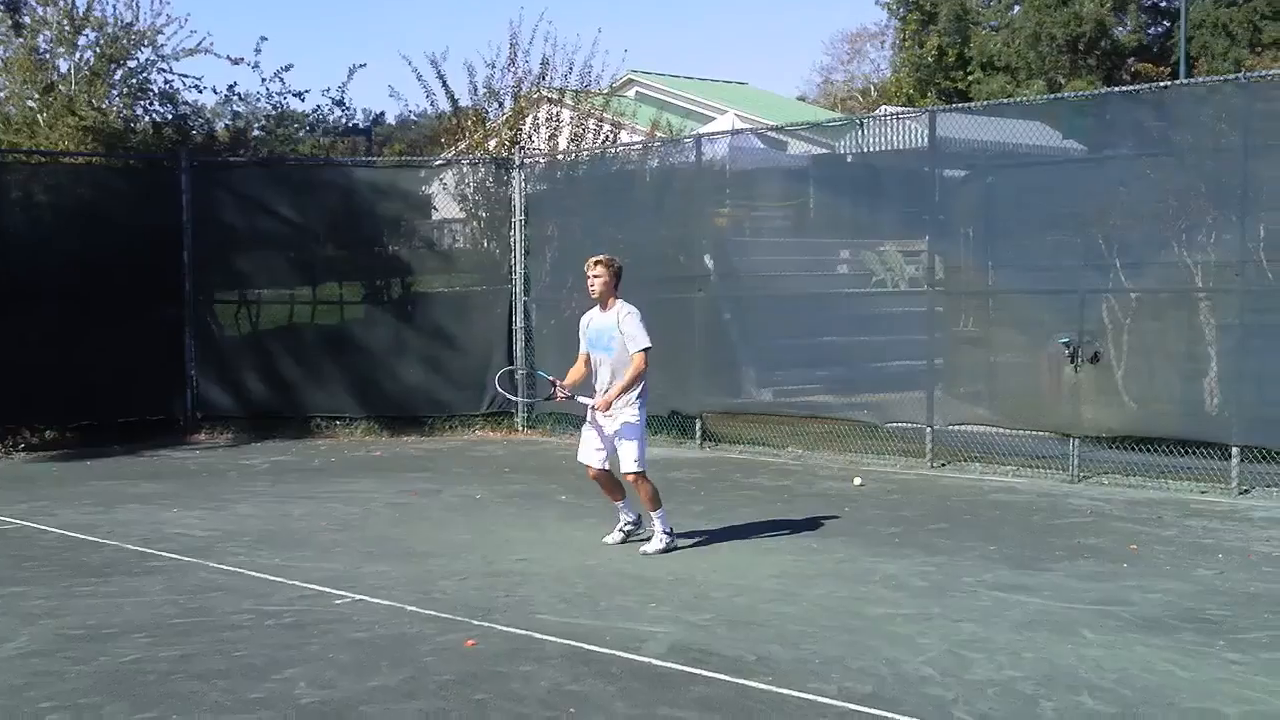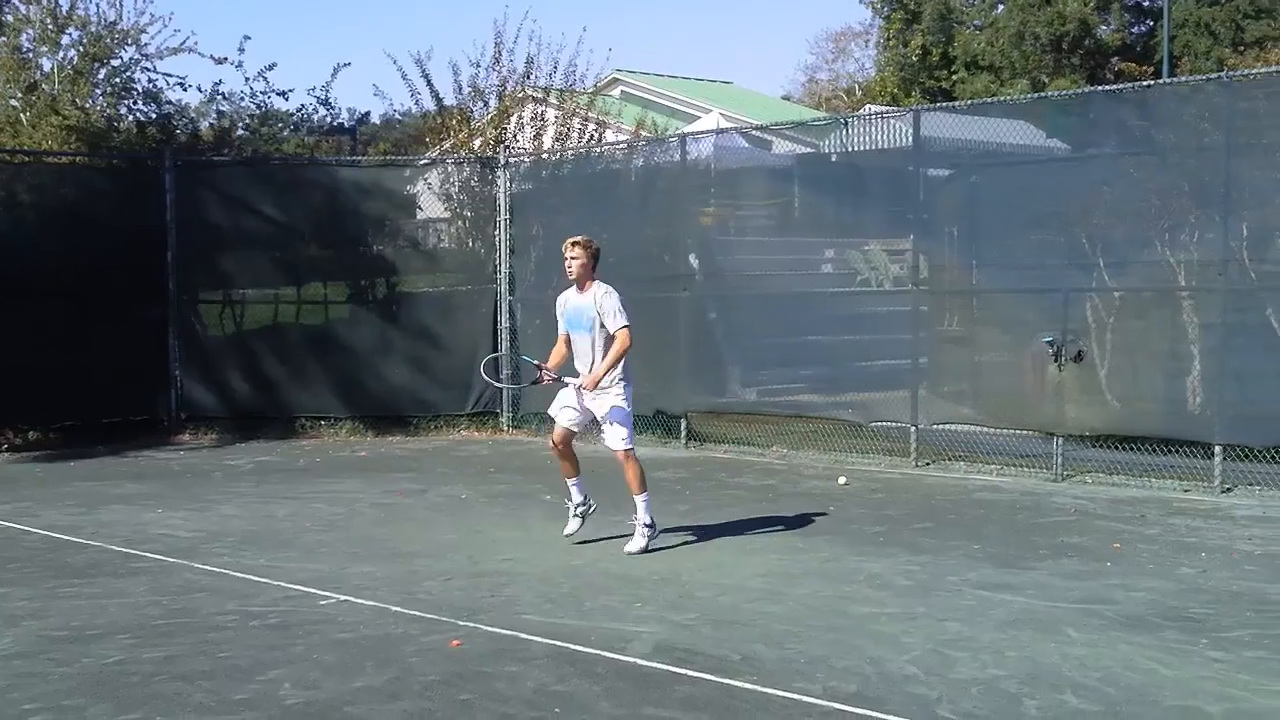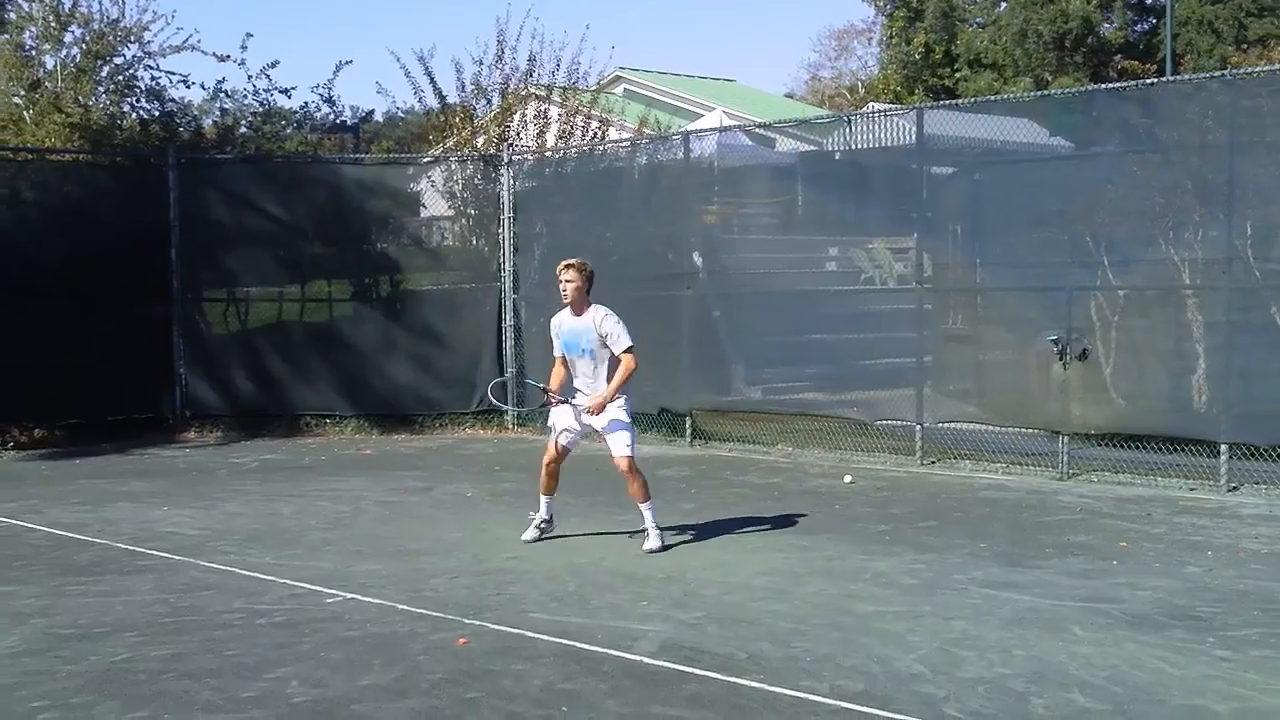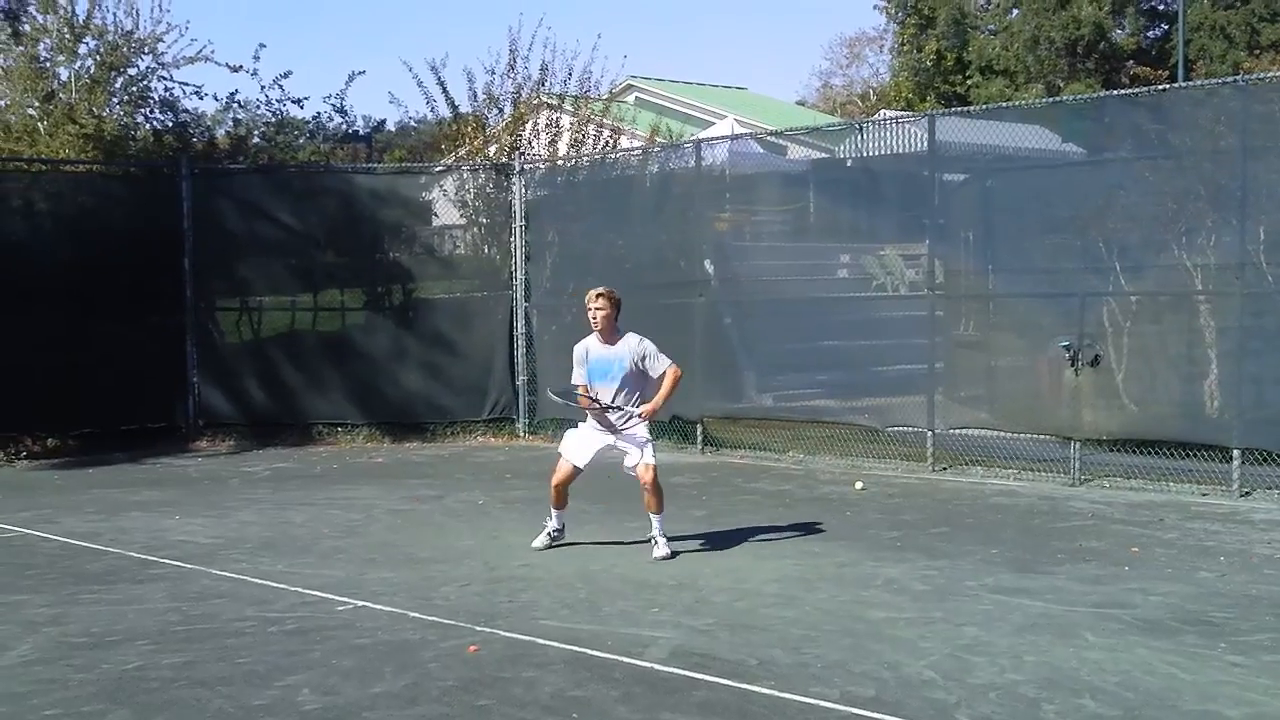
dt=0.2s
person 1, frame 1
left shoulder: (628, 315)
right shoulder: (587, 319)
left elbow: (640, 363)
right elbow: (583, 363)
left wrist: (612, 395)
right wrist: (566, 384)
left hip: (627, 408)
right hip: (601, 407)
left knee: (634, 475)
right knee: (595, 471)
left ankle: (663, 531)
right ankle: (630, 520)
person 1, frame 2
left shoulder: (605, 295)
right shoulder: (564, 300)
left elbow: (624, 340)
right elbow: (563, 344)
left wrist: (599, 374)
right wrist: (550, 366)
left hip: (611, 388)
right hip: (580, 386)
left knee: (624, 453)
right knee: (558, 442)
left ankle: (645, 523)
right ankle: (580, 502)
person 1, frame 3
left shoulder: (605, 319)
right shoulder: (558, 322)
left elbow: (629, 362)
right elbow: (561, 365)
left wrist: (605, 397)
right wrist: (552, 390)
left hip: (611, 403)
right hip: (578, 401)
left knee: (626, 464)
right knee: (549, 461)
left ankle: (651, 526)
right ankle: (544, 518)
person 1, frame 4
left shoulder: (637, 345)
right shoulder: (581, 349)
left elbow: (674, 372)
right elbow: (582, 393)
left wrist: (656, 404)
right wrist: (592, 407)
left hip: (632, 426)
right hip: (596, 425)
left knee: (648, 477)
right knee: (558, 480)
left ankle: (658, 535)
right ankle: (555, 527)
